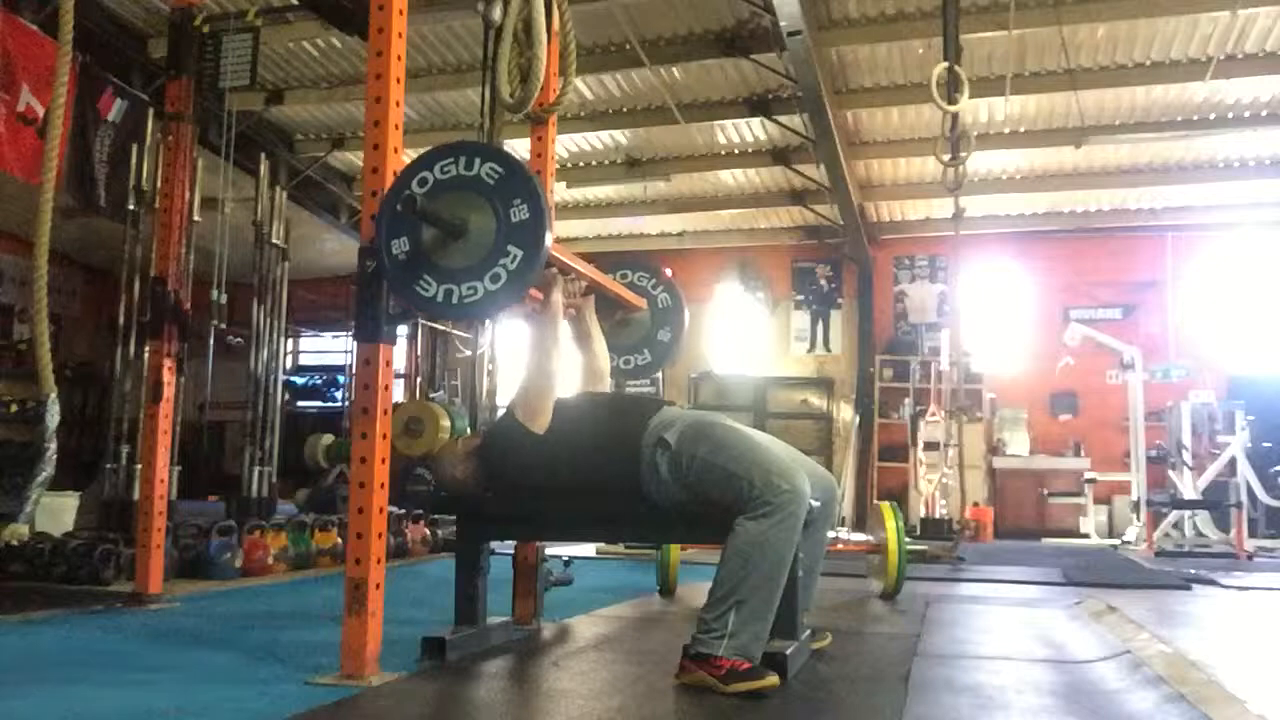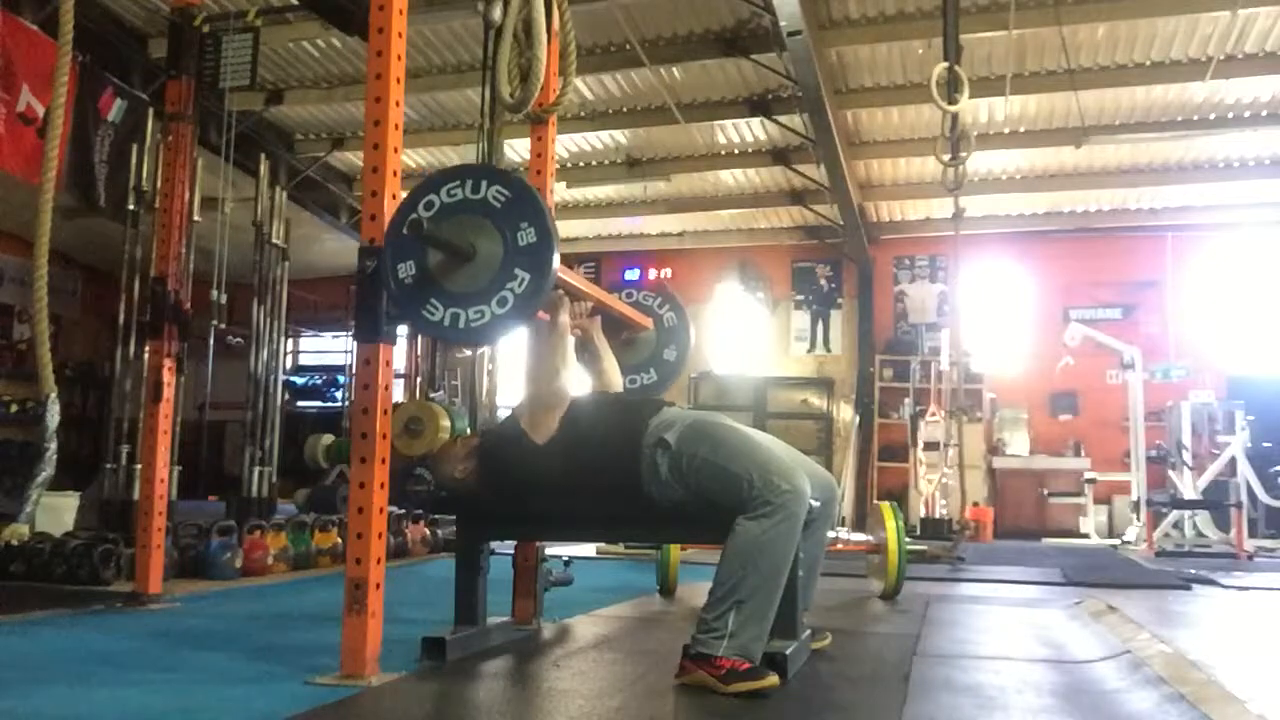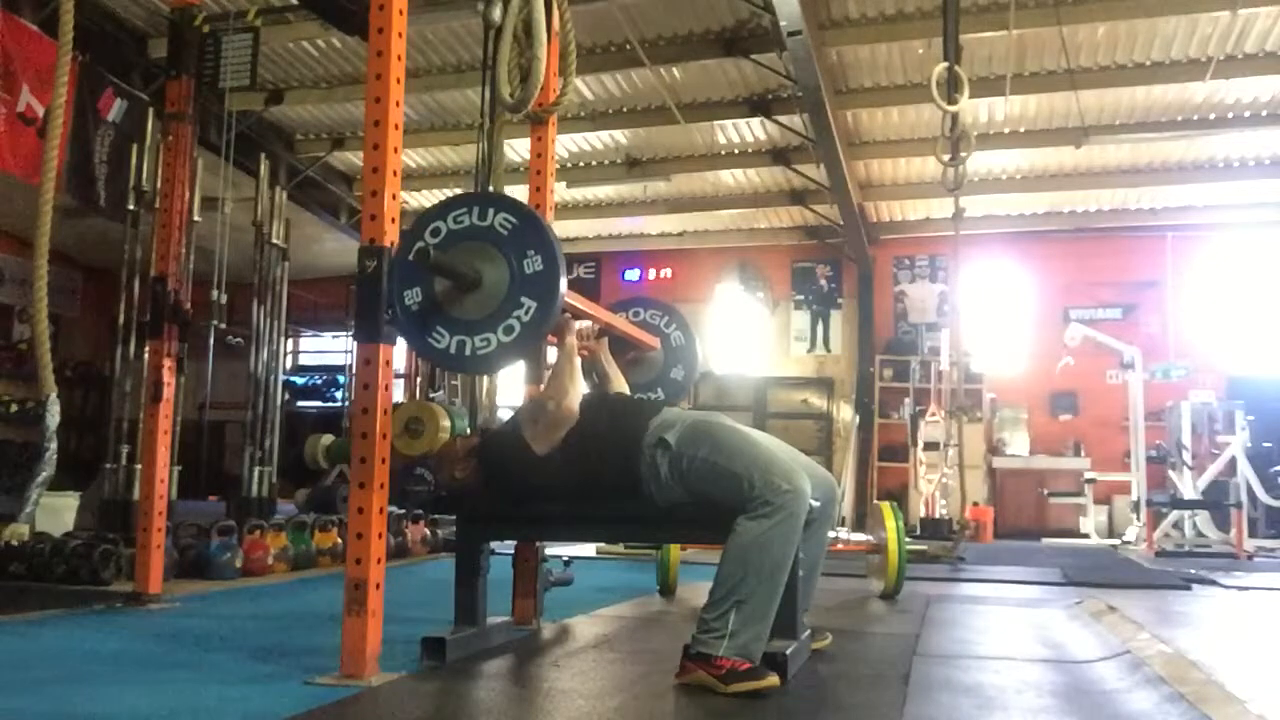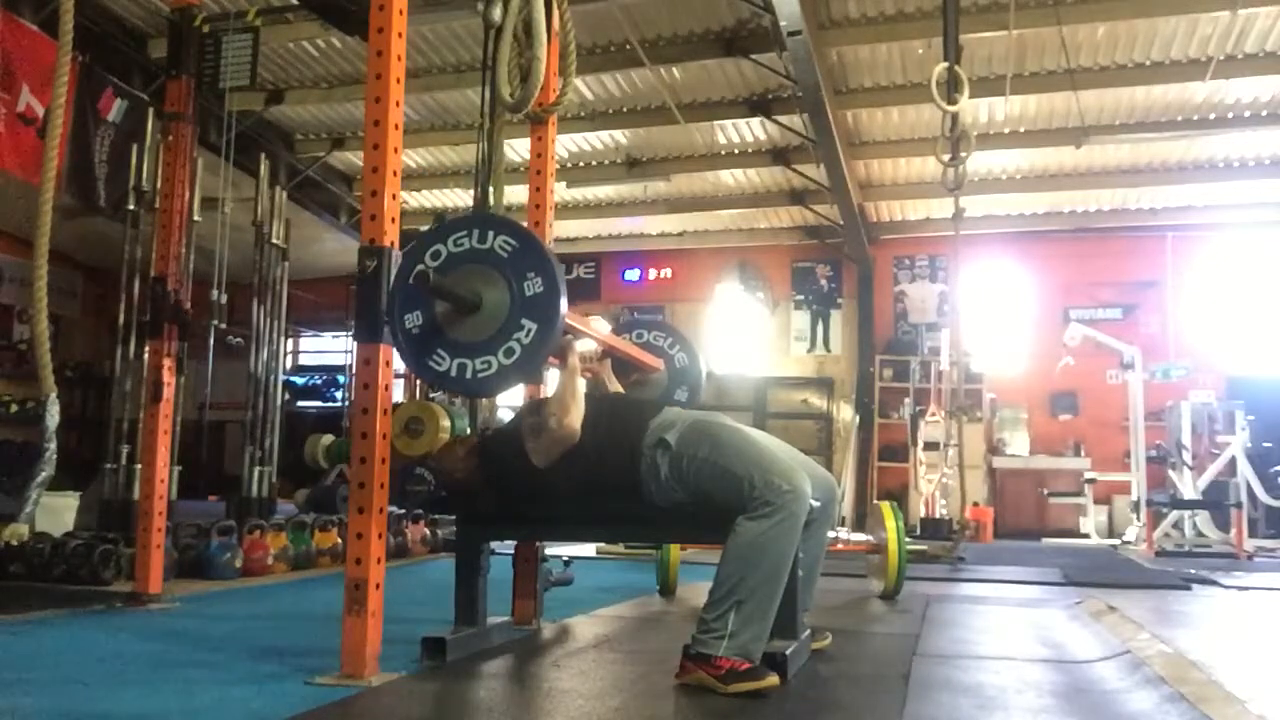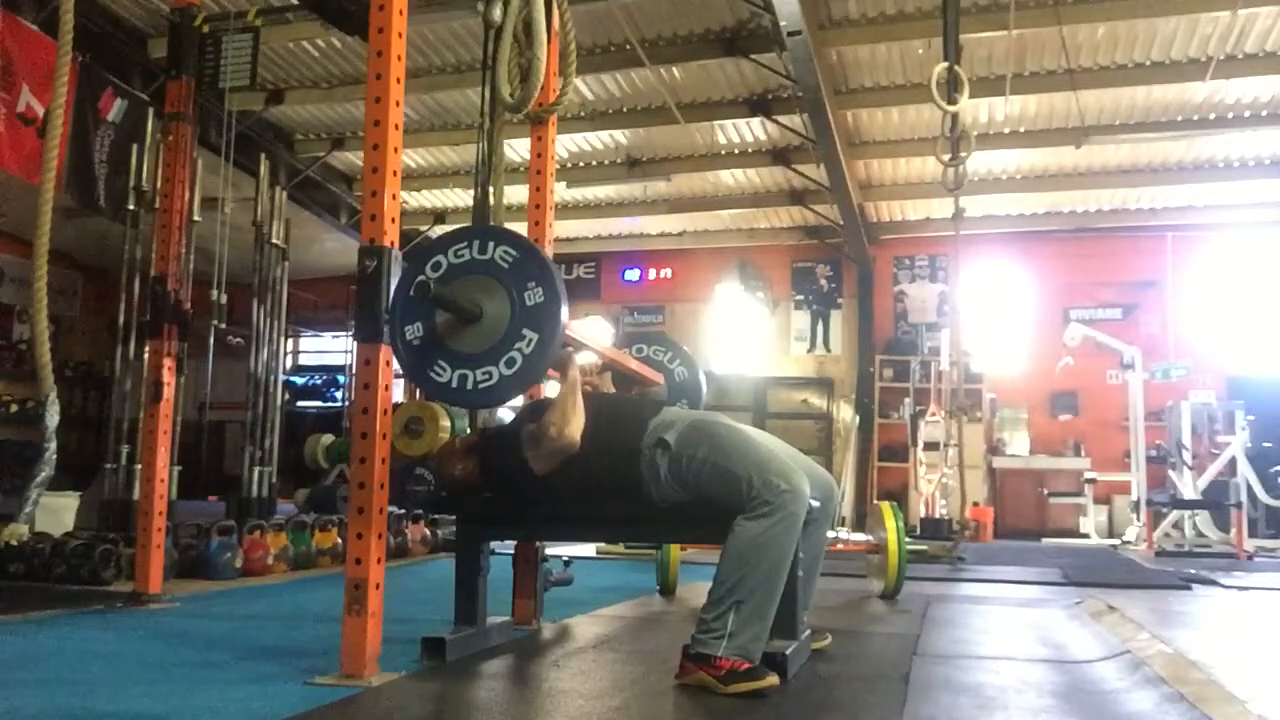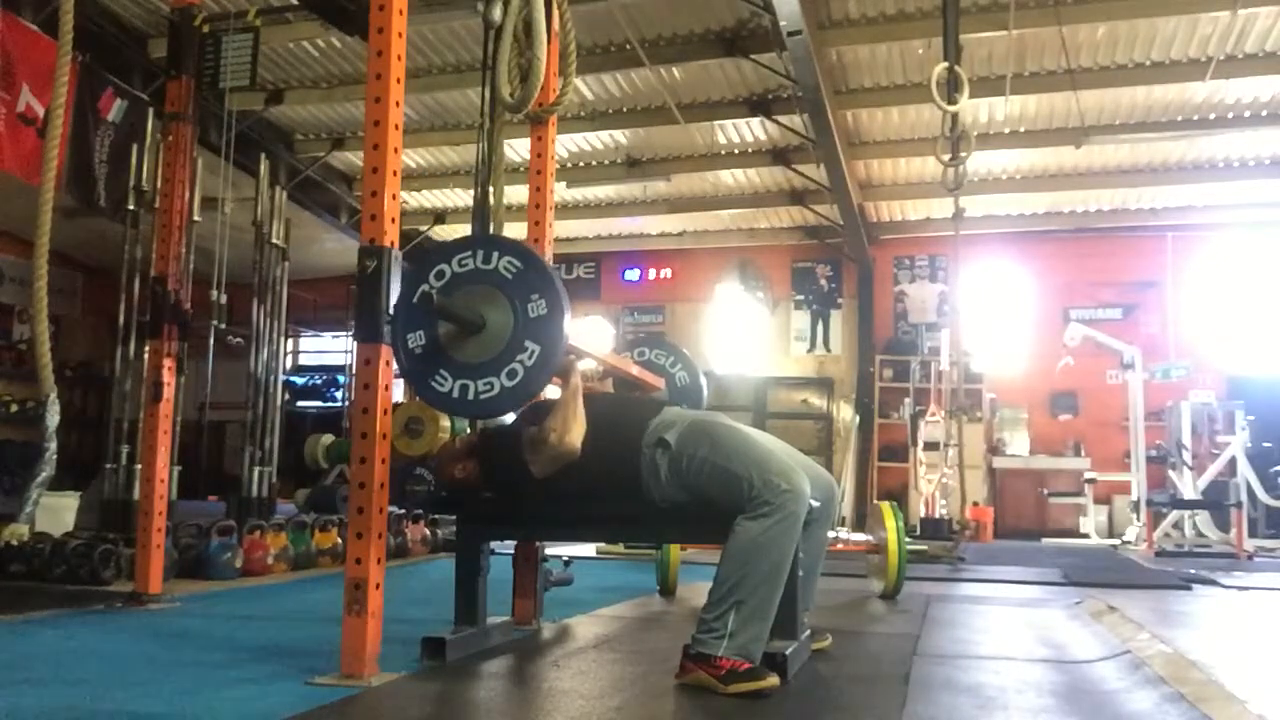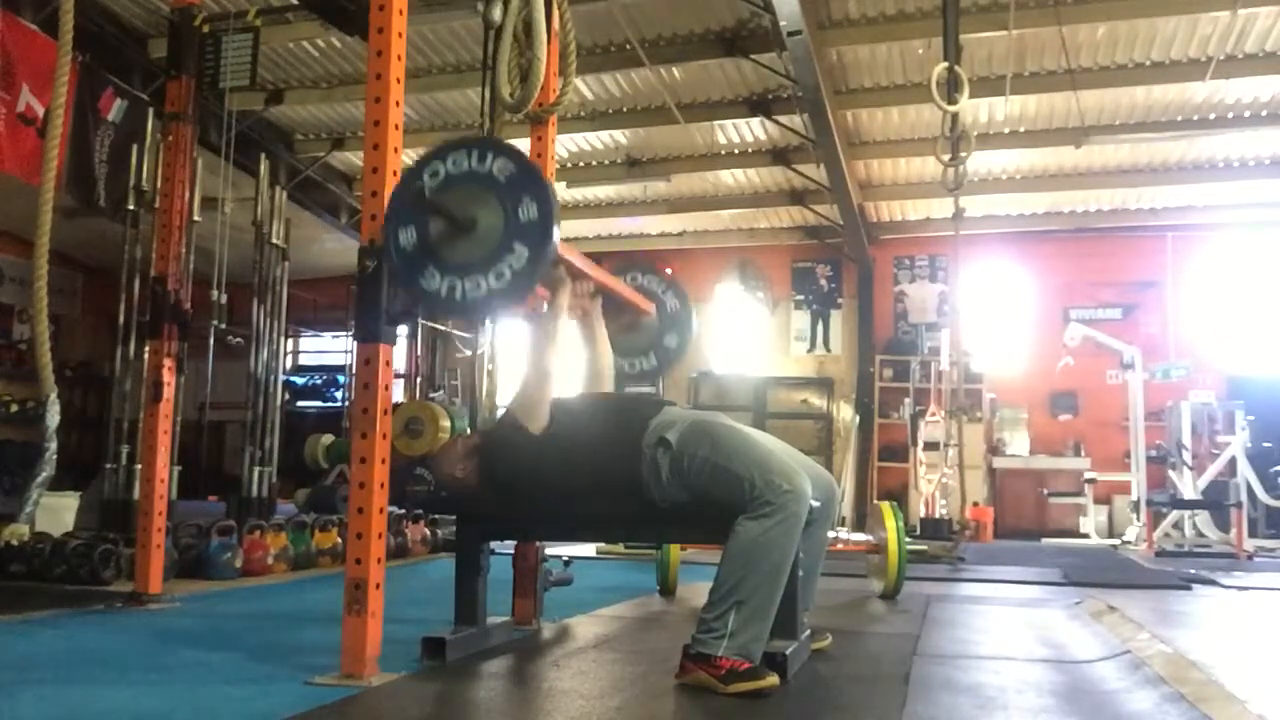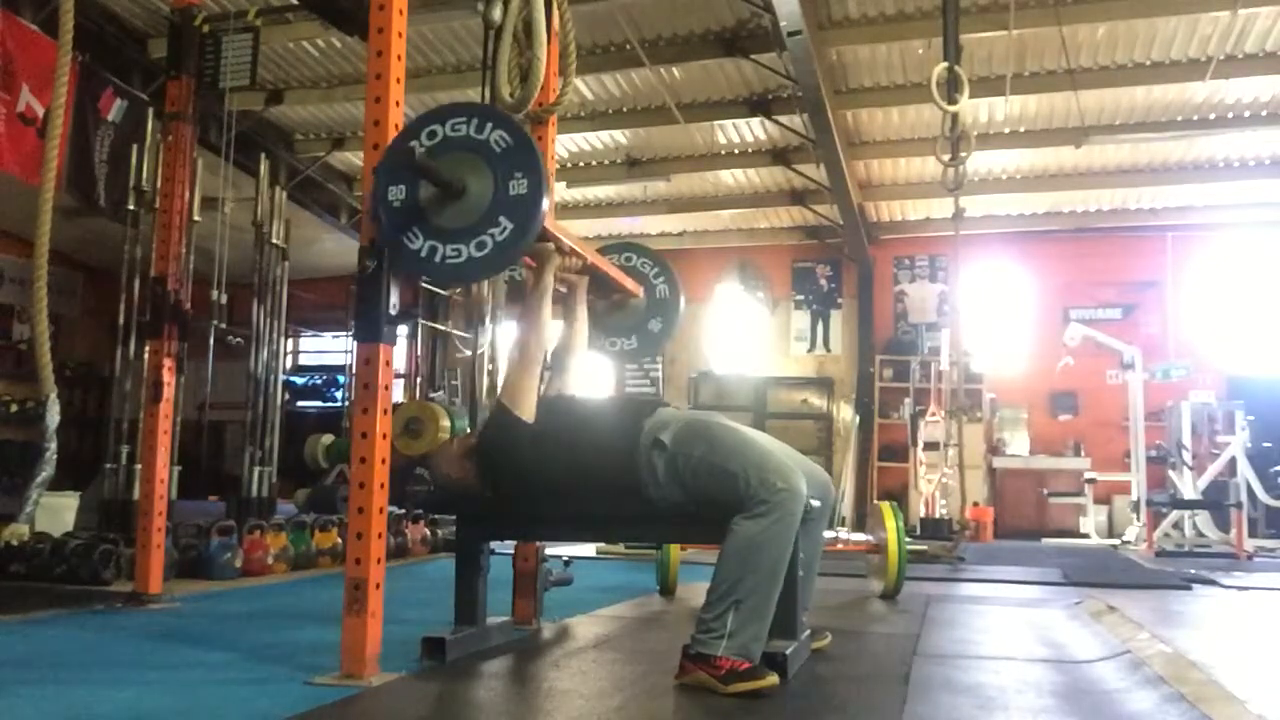
dt=0.5s
person 1, frame 1
left shoulder: (536, 437)
right shoulder: (505, 451)
left elbow: (598, 381)
right elbow: (542, 376)
left wrist: (585, 315)
right wrist: (552, 302)
left knee: (817, 489)
right knee: (782, 491)
left ankle: (779, 622)
right ankle: (715, 653)
person 1, frame 2
right shoulder: (502, 454)
left elbow: (610, 398)
right elbow: (553, 392)
left wrist: (593, 334)
right wrist: (558, 321)
left knee: (818, 491)
right knee: (782, 491)
right ankle: (715, 653)
person 1, frame 3
left shoulder: (517, 440)
right shoulder: (501, 453)
left elbow: (618, 410)
right elbow: (563, 409)
left wrist: (600, 355)
right wrist: (566, 342)
left knee: (818, 490)
right knee: (782, 491)
left ankle: (779, 621)
right ankle: (716, 653)
person 1, frame 4
left shoulder: (508, 443)
right shoulder: (500, 454)
right elbow: (565, 427)
left wrist: (604, 374)
right wrist: (570, 363)
left knee: (818, 491)
right knee: (783, 492)
left ankle: (778, 621)
right ankle: (717, 652)
person 1, frame 5
left shoulder: (519, 440)
right shoulder: (502, 451)
right elbow: (564, 437)
left wrist: (603, 386)
right wrist: (569, 374)
left knee: (818, 490)
right knee: (782, 492)
right ankle: (715, 653)
person 1, frame 6
left shoulder: (514, 441)
right shoulder: (501, 453)
right elbow: (565, 443)
left wrist: (602, 391)
right wrist: (571, 381)
left knee: (817, 491)
right knee: (782, 492)
left ankle: (780, 621)
right ankle: (716, 653)
person 1, frame 7
left shoulder: (529, 440)
right shoulder: (503, 455)
left elbow: (600, 388)
right elbow: (542, 374)
left wrist: (593, 316)
right wrist: (559, 296)
left knee: (818, 490)
right knee: (785, 490)
right ankle: (717, 654)
person 1, frame 8
left shoulder: (531, 435)
right shoulder: (501, 450)
left elbow: (563, 363)
right elbow: (527, 354)
left wrist: (578, 292)
right wrist: (545, 271)
left knee: (814, 489)
right knee: (779, 490)
left ankle: (778, 622)
right ankle: (716, 653)
